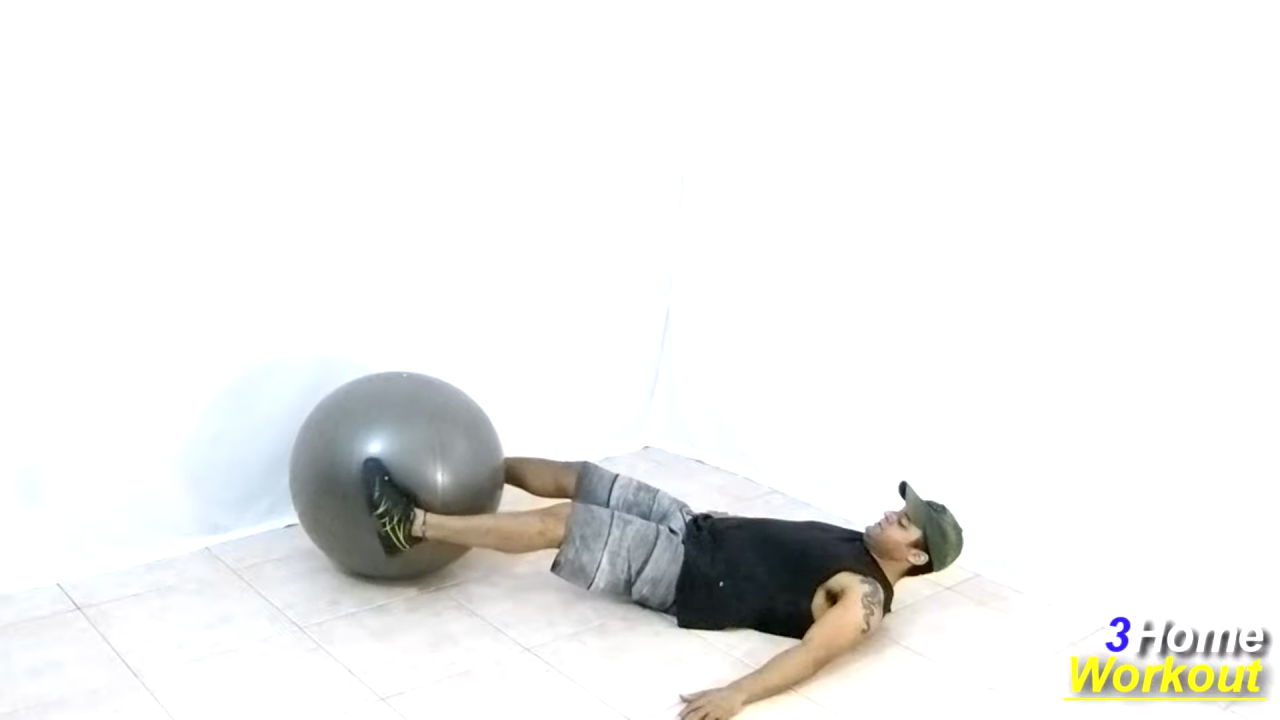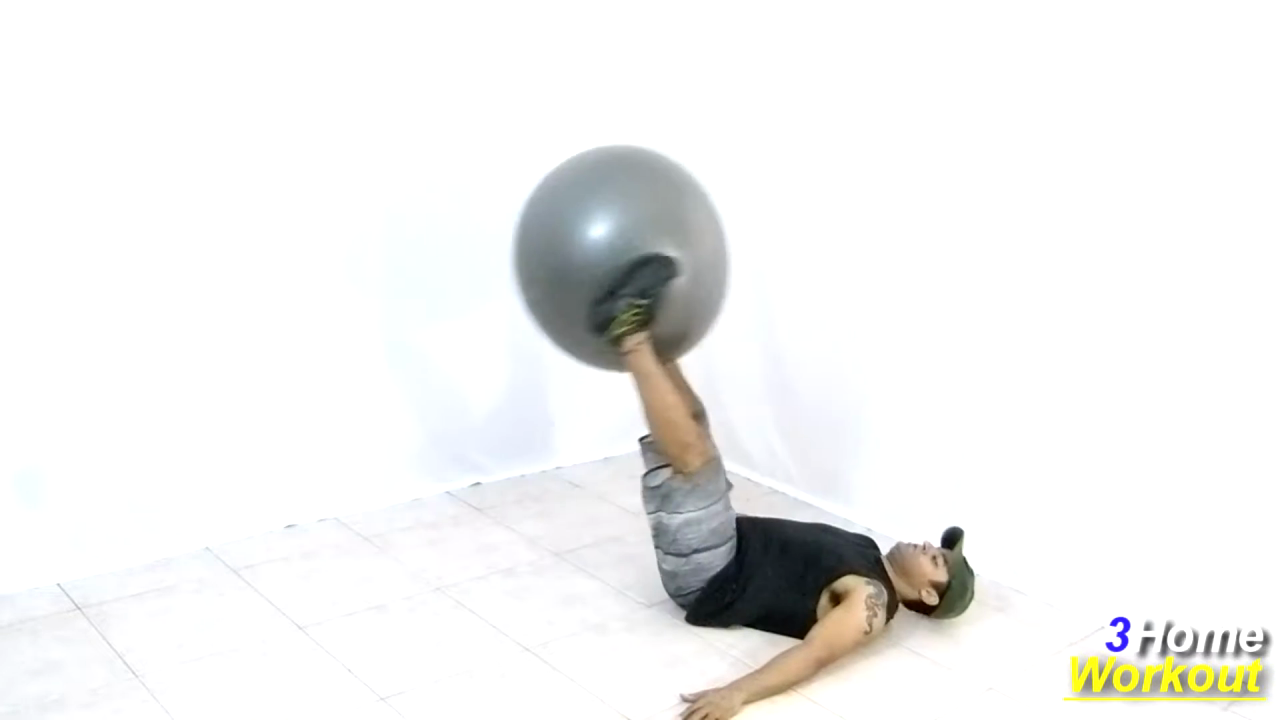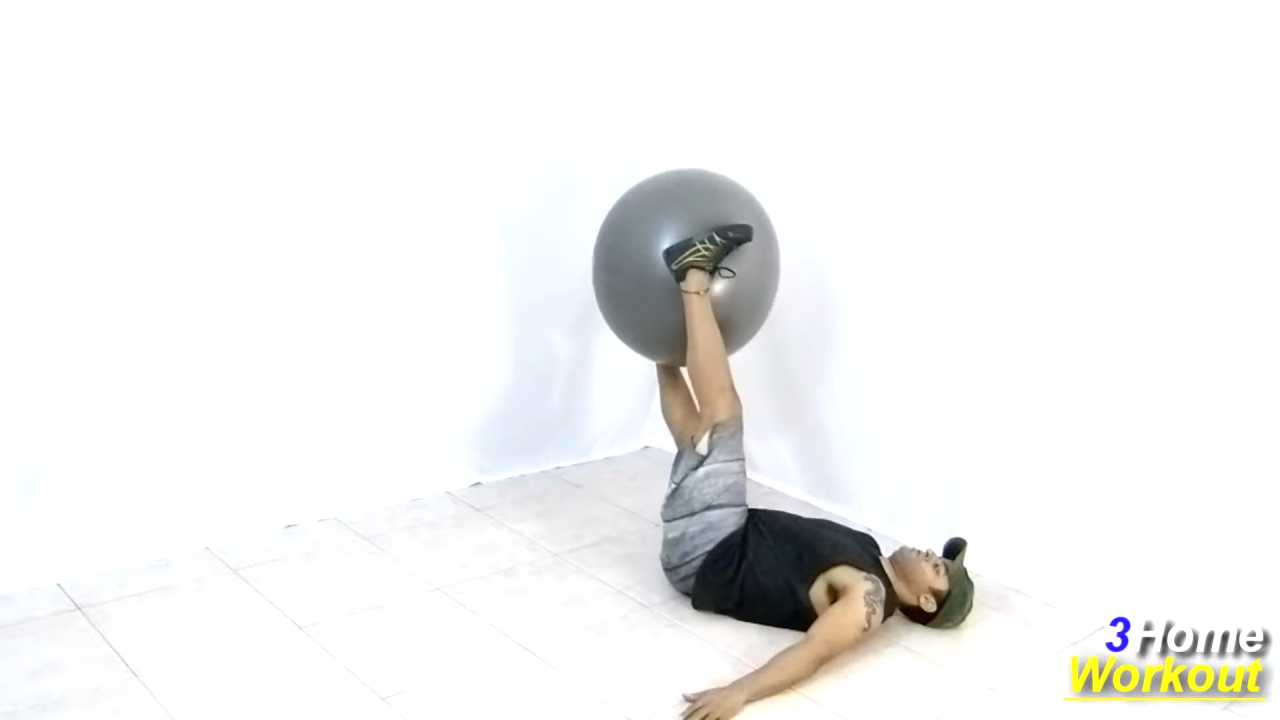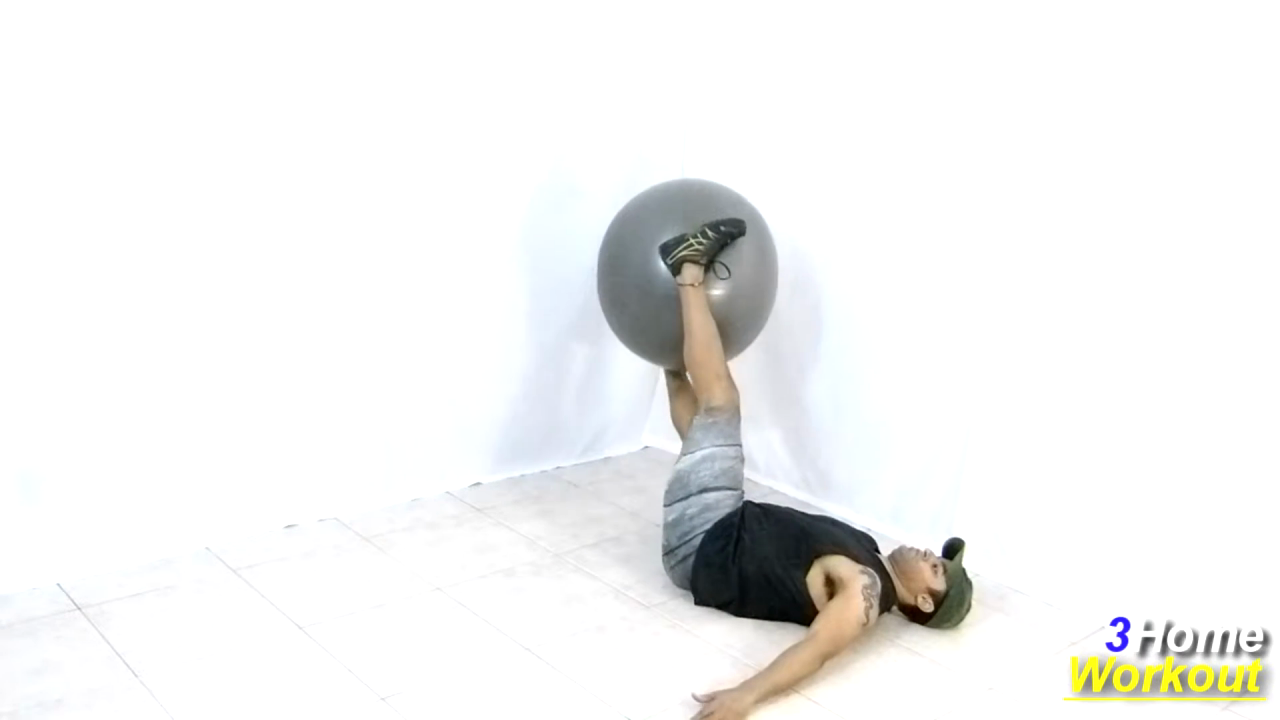
dt=1s
person 1, frame 1
left shoulder: (865, 596)
right shoulder: (852, 543)
left elbow: (812, 653)
right wrist: (713, 520)
left hip: (690, 576)
right hip: (694, 531)
left knee: (557, 523)
right knee: (574, 476)
left ankle: (415, 525)
person 1, frame 2
left shoulder: (868, 602)
right shoulder: (866, 553)
left elbow: (815, 653)
left hip: (708, 580)
left knee: (691, 451)
right knee: (689, 416)
left ankle: (629, 333)
right ankle: (633, 324)
person 1, frame 3
left shoulder: (868, 597)
right shoulder: (866, 552)
left elbow: (814, 652)
left hip: (706, 559)
right hip: (716, 549)
left knee: (722, 413)
left ankle: (696, 276)
person 1, frame 4
left shoulder: (864, 591)
right shoulder: (866, 553)
left elbow: (816, 650)
left hip: (702, 547)
right hip: (715, 539)
left knee: (719, 403)
